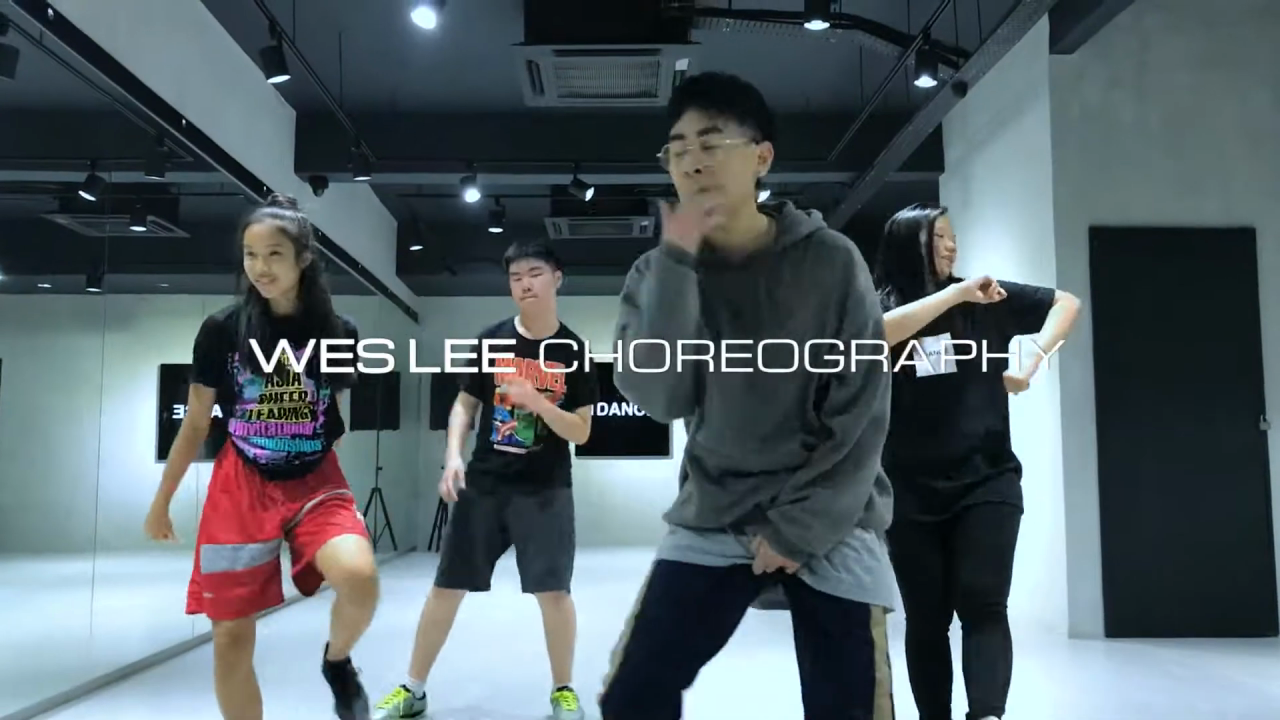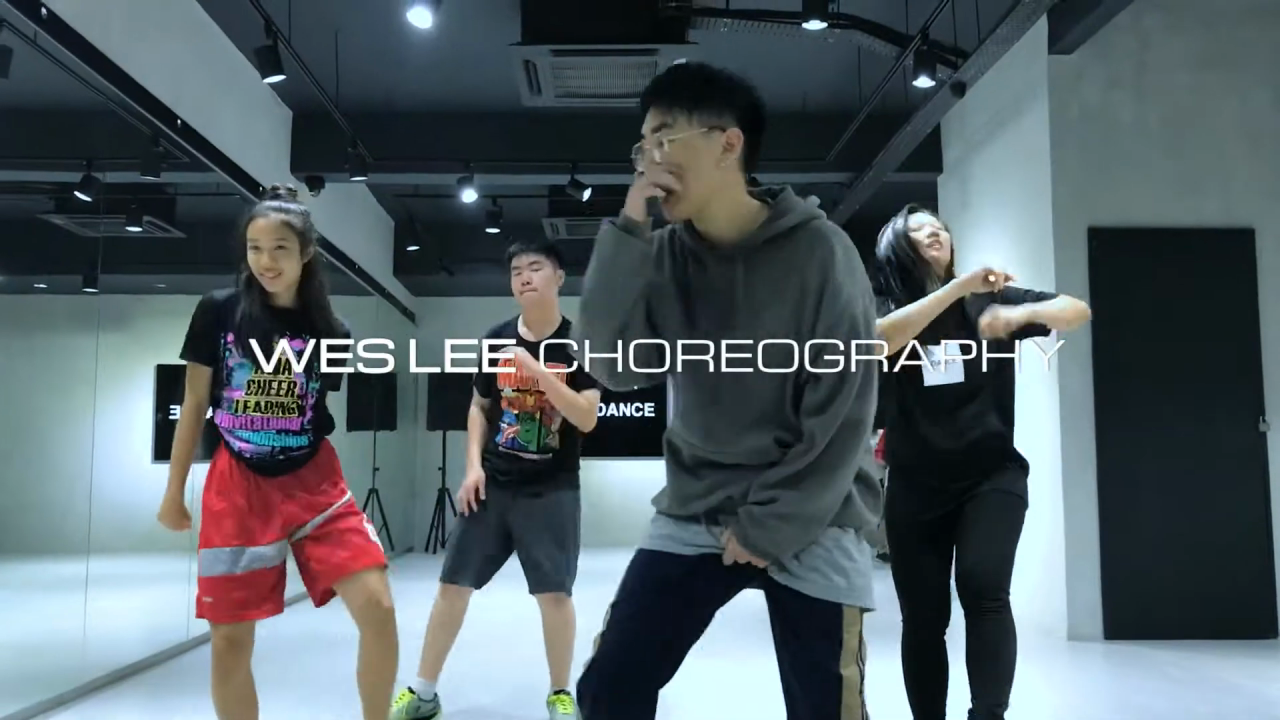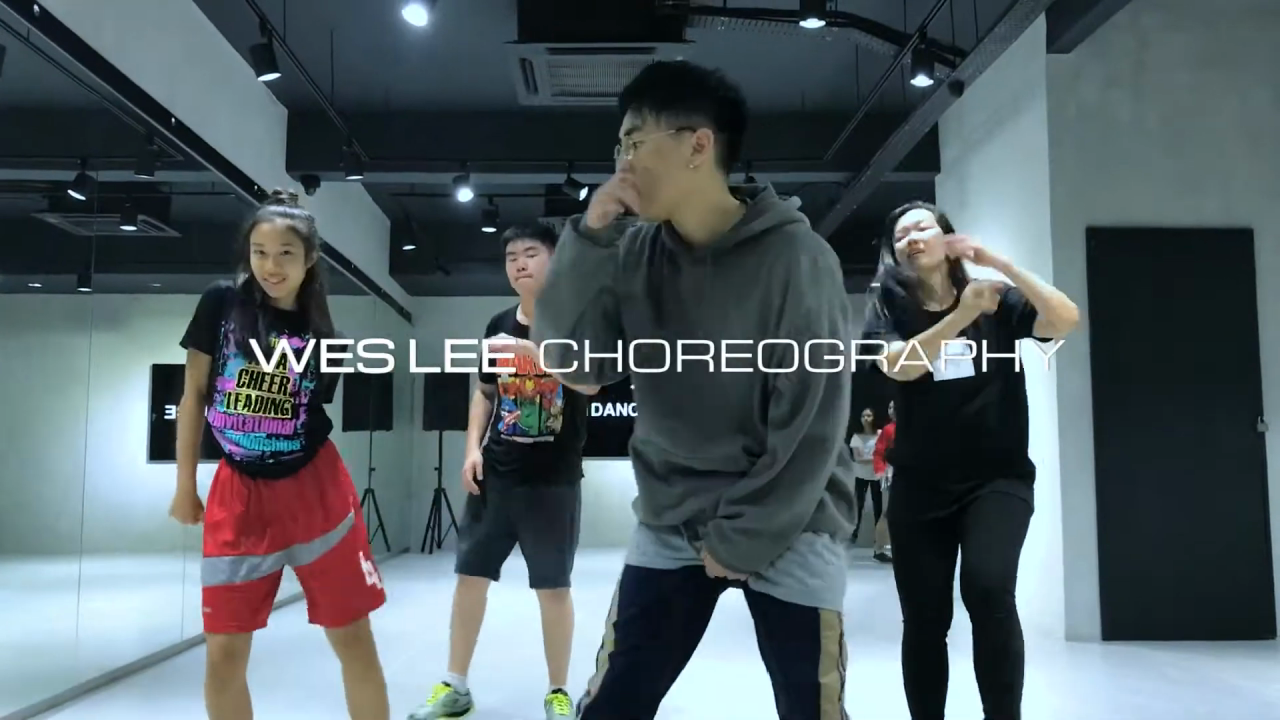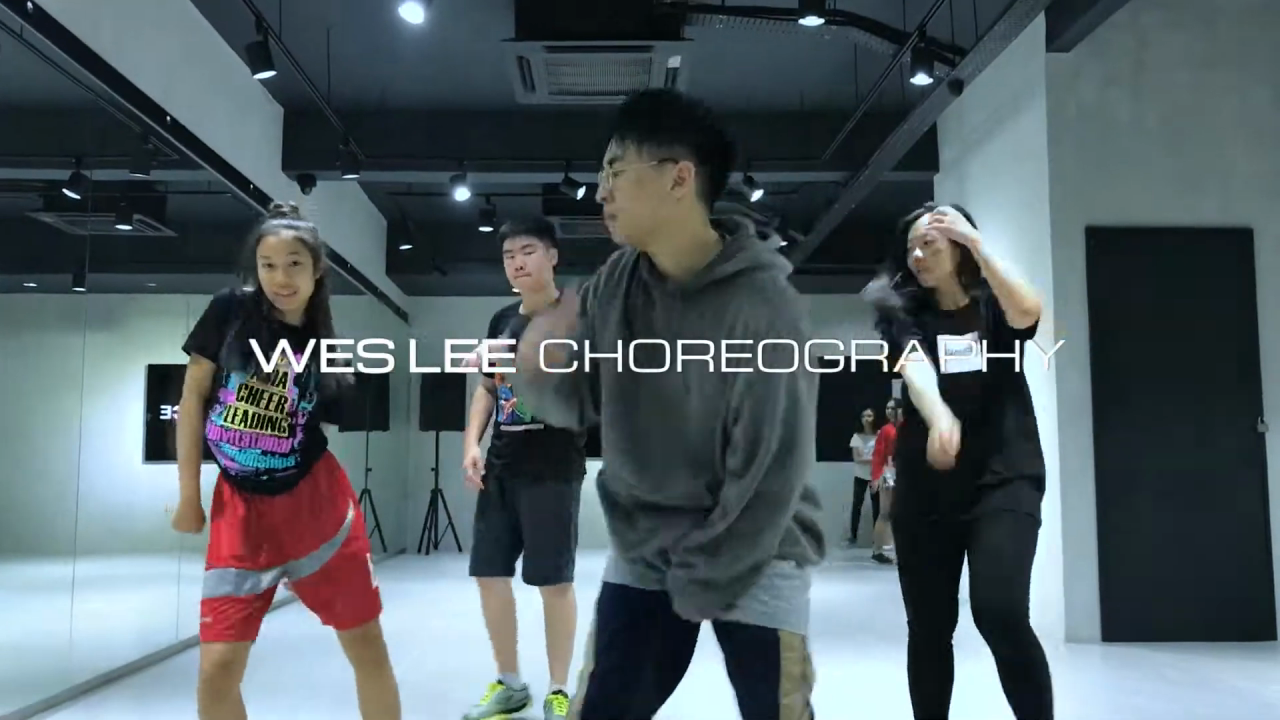
dt=0.1s
person 1, frame 1
left shoulder: (831, 261)
right shoulder: (656, 274)
left elbow: (860, 411)
right elbow: (656, 393)
left wrist: (797, 526)
right wrist: (675, 260)
left hip: (829, 523)
right hip: (713, 522)
person 1, frame 2
left shoulder: (822, 253)
right shoulder: (658, 256)
left elbow: (844, 413)
right elbow: (614, 365)
left wrist: (770, 524)
right wrist: (627, 230)
left hip: (812, 518)
right hip: (694, 510)
person 1, frame 3
left shoulder: (795, 257)
right shoulder: (634, 254)
left elbow: (813, 425)
right elbow: (572, 359)
left wrist: (744, 539)
right wrist: (588, 235)
left hip: (786, 524)
right hip: (672, 522)
person 1, frame 4
left shoulder: (763, 305)
right shoulder: (615, 283)
left elbow: (770, 475)
right elbow: (572, 404)
left wrist: (709, 581)
right wrist: (549, 357)
left hip: (752, 555)
right hip: (645, 549)
person 2, frame 1
left shoulder: (338, 332)
right shoulder: (222, 329)
right elbow: (196, 422)
left wrist: (343, 497)
right wrist: (161, 502)
left hip: (316, 483)
right hip: (241, 487)
left knee: (359, 576)
right knee: (231, 640)
left ankle: (337, 659)
person 2, frame 2
left shoulder: (330, 332)
right shoulder: (218, 311)
right elbow: (193, 403)
right wrist: (174, 490)
left hip: (313, 481)
right hip: (237, 483)
left knee: (377, 610)
right knee: (229, 643)
person 2, frame 3
left shoulder: (322, 337)
right shoulder: (221, 303)
right elbow: (193, 396)
right wrist: (184, 484)
left hip: (316, 485)
right hip: (239, 489)
left knee: (355, 643)
right knee: (224, 654)
person 2, frame 4
left shoulder: (323, 349)
right shoulder: (227, 311)
right elbow: (191, 402)
right wrist: (188, 492)
left hip: (316, 500)
right hip: (239, 504)
left knee: (367, 645)
right knee: (216, 672)
person 3, frame 1
left shoulder: (987, 299)
right shoulder: (887, 309)
left elbow: (1068, 303)
right elbow: (881, 333)
left wrist: (1031, 359)
right wrist: (956, 291)
left hip: (987, 480)
right hip: (913, 491)
left knee: (981, 599)
right knee: (927, 617)
person 3, frame 2
left shoulder: (995, 298)
right shoulder: (891, 308)
left elbow: (1076, 311)
right elbow: (885, 337)
left wrist: (1022, 312)
right wrist: (957, 287)
left hip: (993, 479)
right hip: (917, 488)
left knee: (985, 590)
right knee: (923, 619)
person 3, frame 3
left shoulder: (1001, 299)
right shoulder: (892, 310)
left elbow: (1066, 320)
right elbow: (901, 364)
left wrist: (1002, 264)
right wrist: (963, 315)
left hip: (997, 479)
right hip: (919, 489)
left knee: (988, 592)
right knee: (924, 621)
person 3, frame 4
left shoulder: (1007, 309)
right shoulder: (906, 314)
left elbow: (1029, 311)
right elbow: (915, 372)
left wrist: (964, 233)
right wrist: (939, 416)
left hip: (1004, 486)
right hip: (930, 491)
left knee: (1001, 614)
right knee: (928, 628)
person 4, frame 1
left shoulder: (572, 350)
right shoulder: (490, 339)
left elbow: (579, 430)
right elbow: (464, 405)
left wrist: (537, 402)
right wrist: (453, 458)
left hip: (545, 488)
right hip: (484, 485)
left knee: (554, 590)
right knee: (448, 586)
person 4, frame 2
left shoulder: (577, 345)
right shoulder: (497, 338)
left elbow: (587, 417)
right elbow: (480, 406)
left wrist: (535, 367)
right wrist: (474, 463)
left hip: (551, 488)
right hip: (494, 484)
left knee: (554, 590)
right knee: (454, 582)
person 4, frame 3
right shoulder: (498, 327)
left elbow: (589, 382)
left wrist: (530, 349)
right wrist: (472, 449)
left hip: (553, 478)
right hip: (496, 472)
left knee: (553, 586)
right knee: (470, 574)
person 4, frame 4
right shoulder: (500, 322)
right wrist: (473, 444)
left hip: (552, 468)
right hip: (501, 467)
left knee: (553, 581)
right knee: (490, 575)
